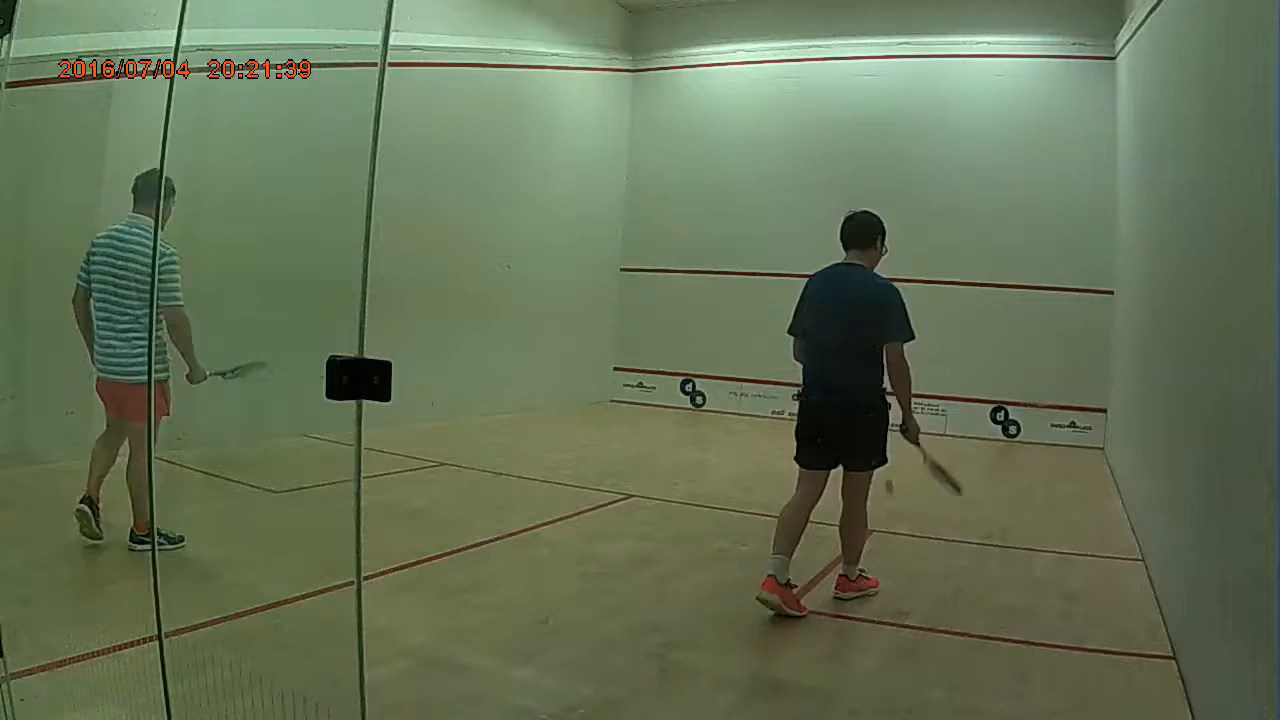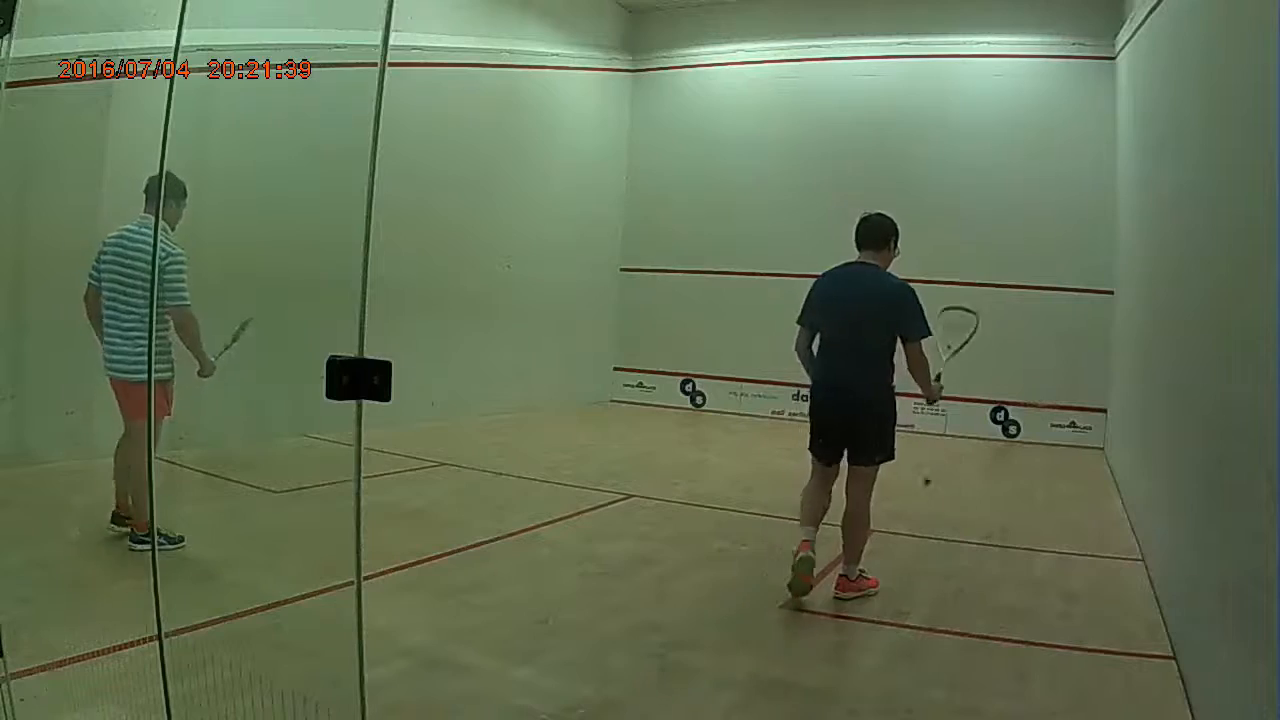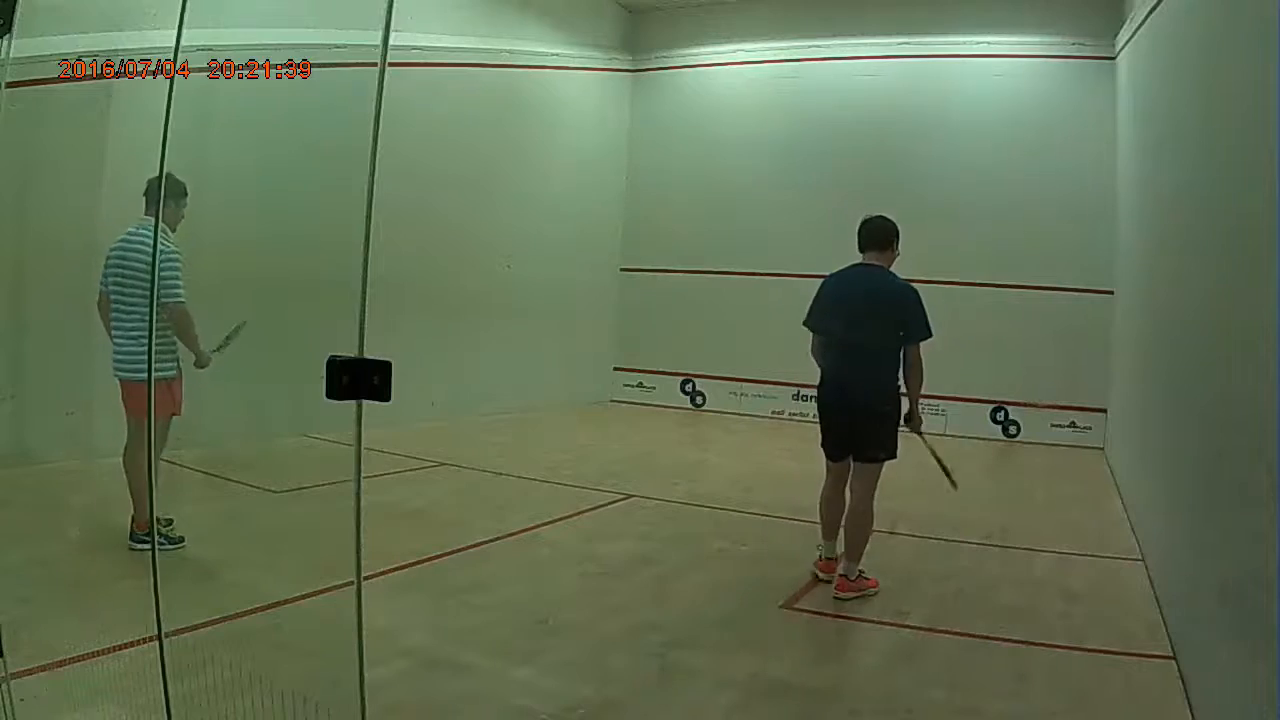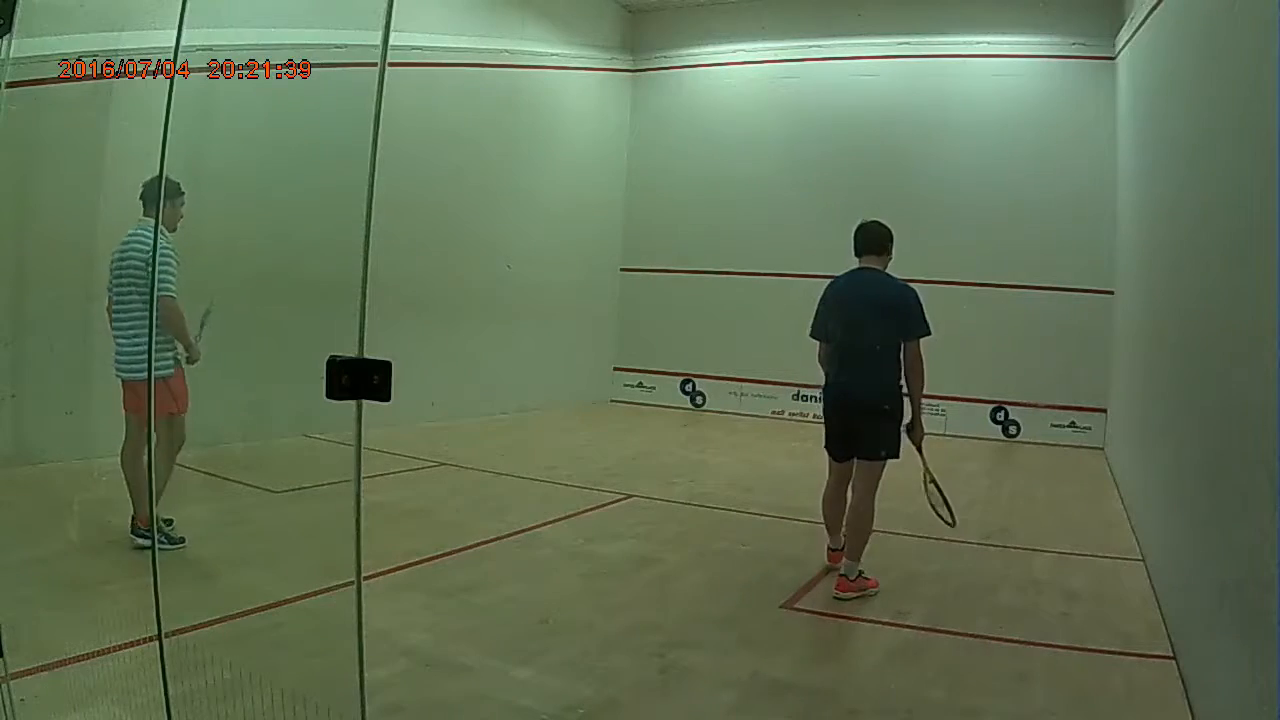
dt=0.2s
person 1, frame 1
left shoulder: (814, 285)
right shoulder: (883, 292)
left elbow: (798, 350)
right elbow: (895, 362)
right wrist: (908, 415)
left hip: (815, 403)
right hip: (862, 407)
left knee: (806, 492)
right knee: (855, 498)
left ankle: (776, 577)
right ankle: (849, 577)
person 1, frame 2
left shoulder: (826, 282)
right shoulder: (898, 292)
left elbow: (802, 345)
right elbow: (914, 356)
right wrist: (929, 389)
left hip: (825, 398)
right hip: (871, 403)
left knee: (820, 478)
right knee: (859, 490)
left ankle: (806, 545)
right ankle: (850, 576)
person 1, frame 3
left shoulder: (831, 284)
right shoulder: (903, 293)
left elbow: (816, 348)
right elbow: (912, 359)
right wrist: (914, 407)
left hip: (833, 396)
right hip: (877, 402)
left knee: (834, 479)
right knee: (862, 489)
left ankle: (827, 557)
right ankle: (849, 575)
person 1, frame 4
left shoulder: (834, 289)
right shoulder: (901, 294)
left elbow: (824, 351)
right elbow: (912, 360)
right wrist: (917, 412)
left hip: (838, 397)
right hip: (879, 400)
left knee: (837, 479)
right knee: (864, 488)
left ankle: (835, 549)
right ankle: (849, 575)
person 2, frame 1
left shoulder: (101, 241)
right shoulder: (161, 252)
left elbow: (79, 300)
right elbow: (174, 317)
left wrist: (92, 345)
right wrist: (193, 363)
left hip: (107, 362)
right hip: (142, 365)
left knee: (114, 432)
right knee: (141, 445)
left ankle: (90, 498)
right ankle: (142, 530)
person 2, frame 2
left shoulder: (112, 241)
right shoulder: (168, 252)
left elbow: (92, 298)
right elbow: (181, 316)
right wrist: (202, 358)
left hip: (117, 360)
right hip: (149, 364)
left knee: (130, 437)
right knee: (142, 443)
left ankle: (122, 510)
right ankle: (142, 530)
person 2, frame 3
left shoulder: (120, 244)
right shoulder: (164, 249)
left elbow: (104, 303)
right elbow: (175, 311)
right wrist: (199, 351)
left hip: (127, 361)
right hip: (156, 363)
left knee: (137, 439)
right knee: (151, 443)
left ankle: (143, 516)
right ankle: (144, 530)
person 2, frame 4
left shoulder: (125, 245)
right shoulder: (159, 246)
left elbow: (112, 306)
right elbow: (166, 306)
right wrist: (190, 345)
left hip: (128, 360)
right hip: (158, 362)
left knee: (136, 439)
right knee: (170, 439)
left ankle: (143, 516)
right ankle: (146, 523)
